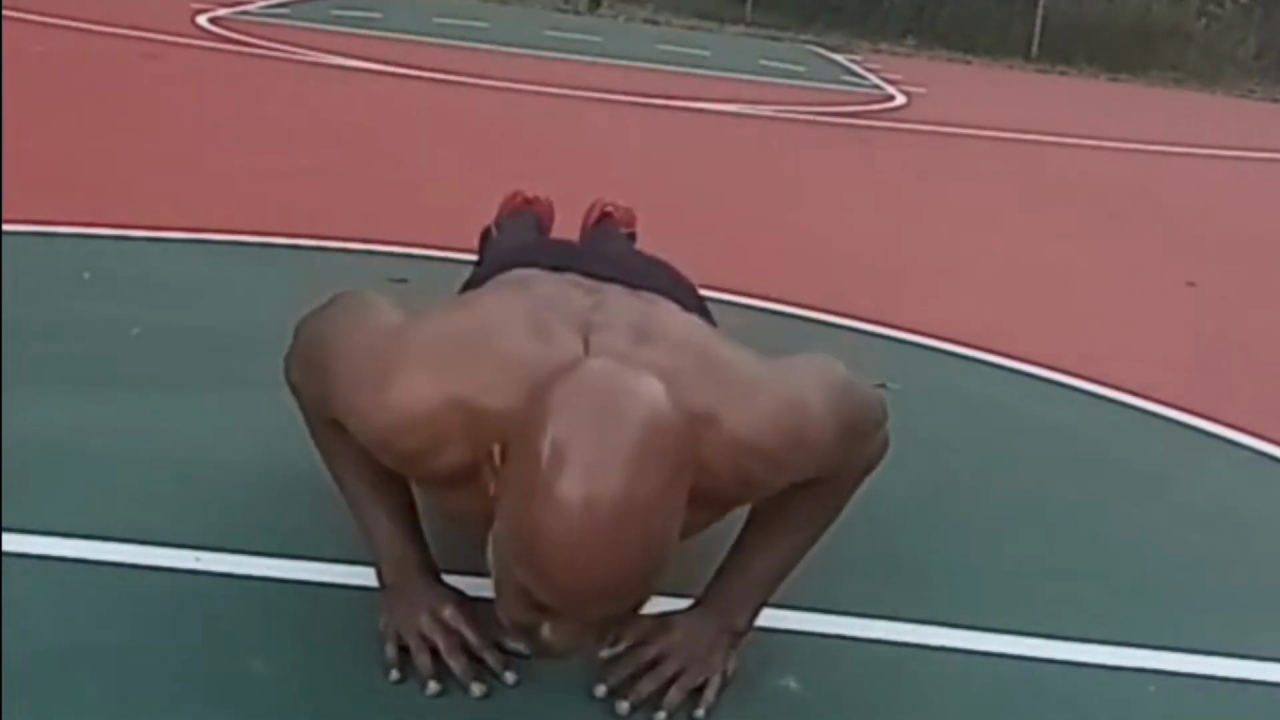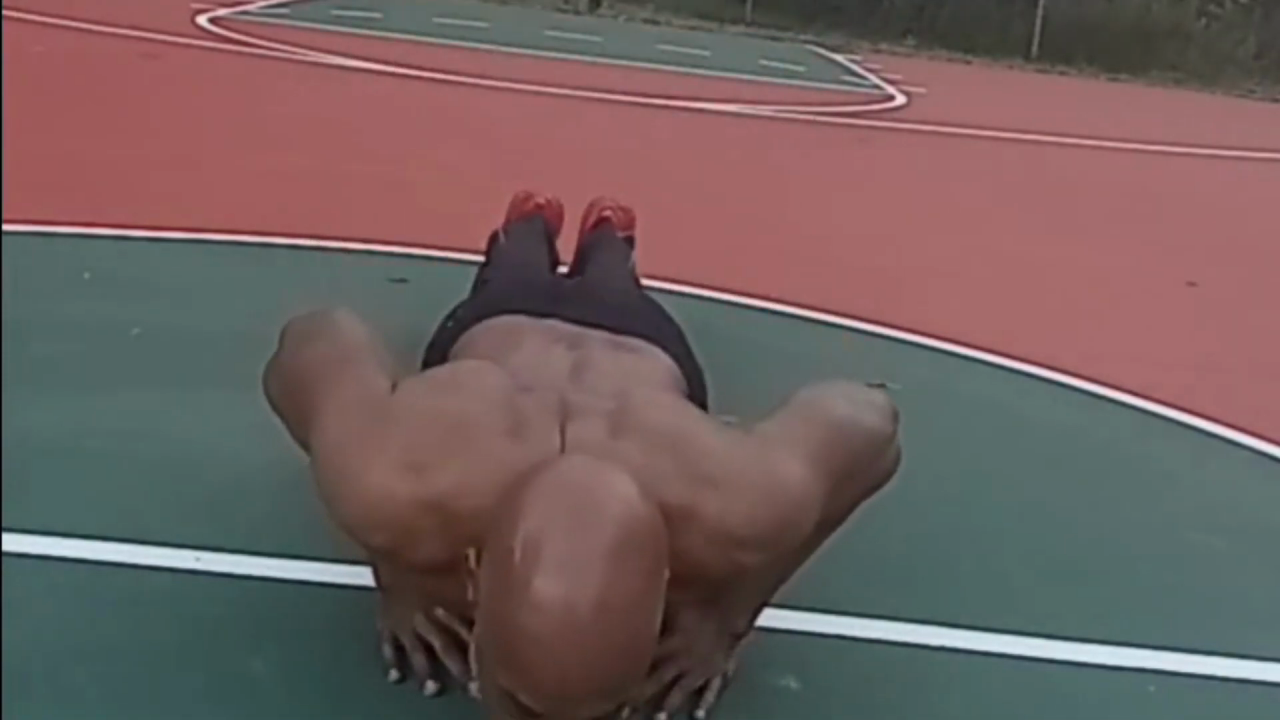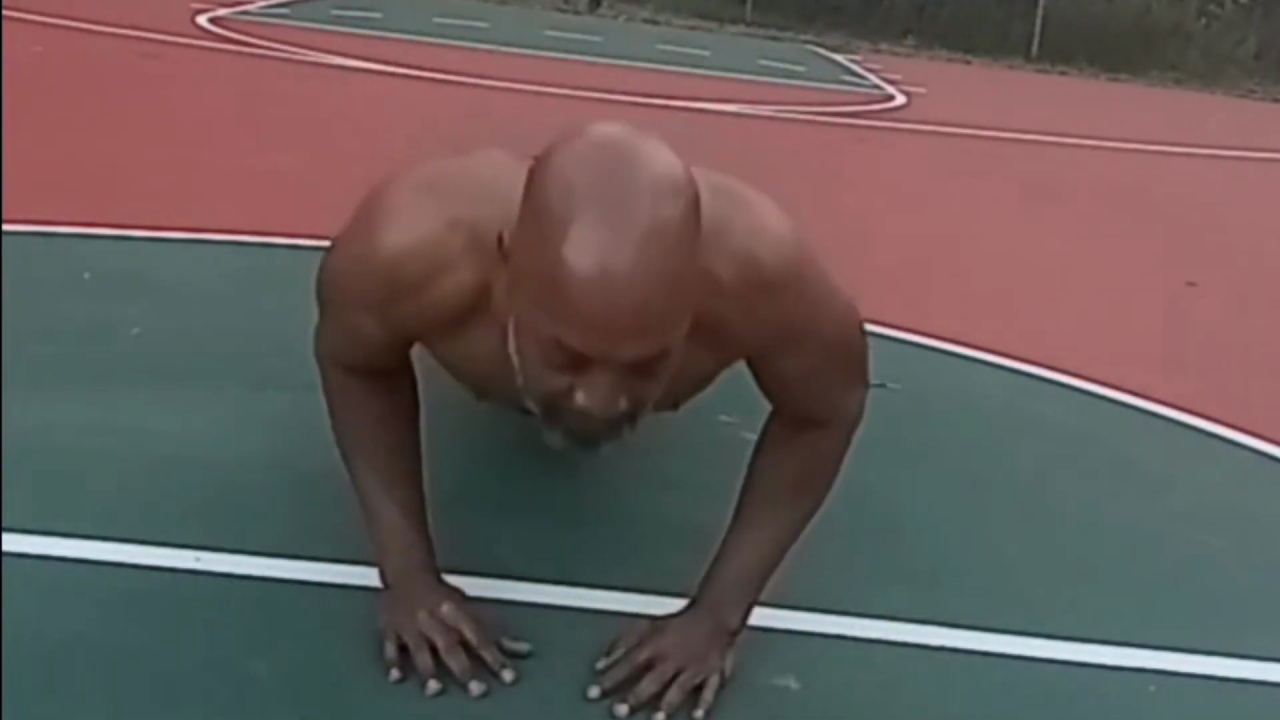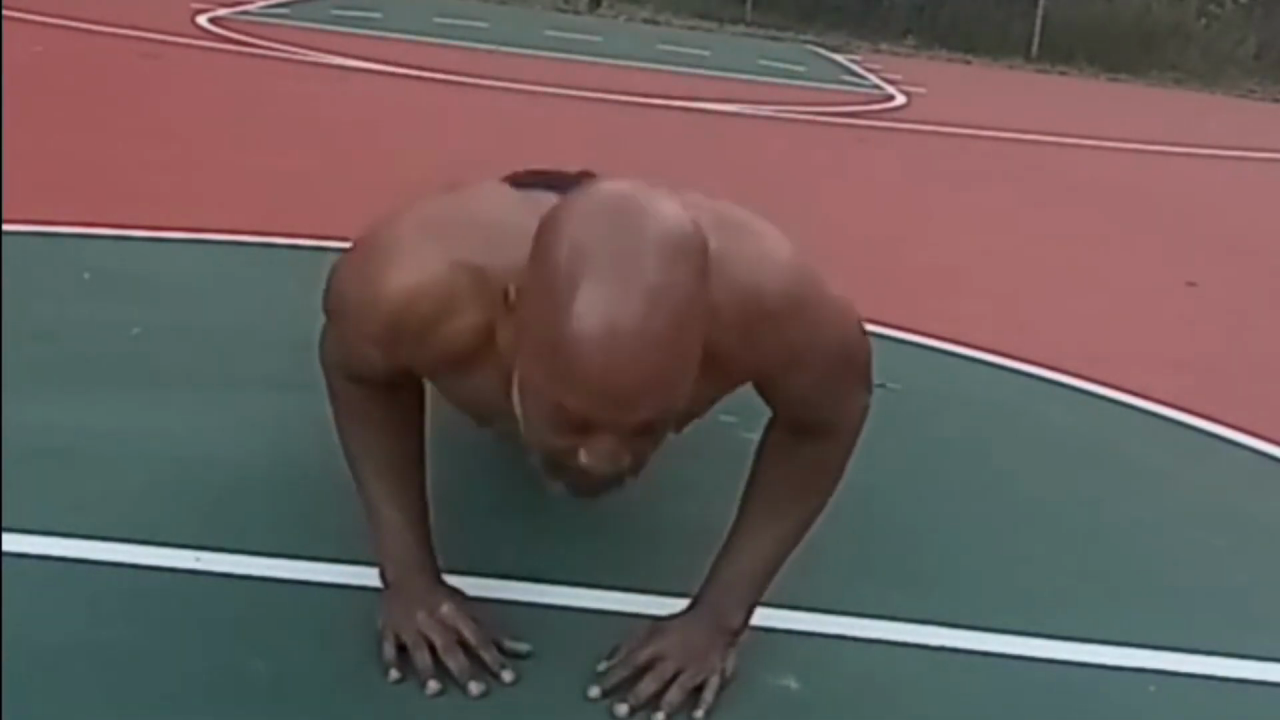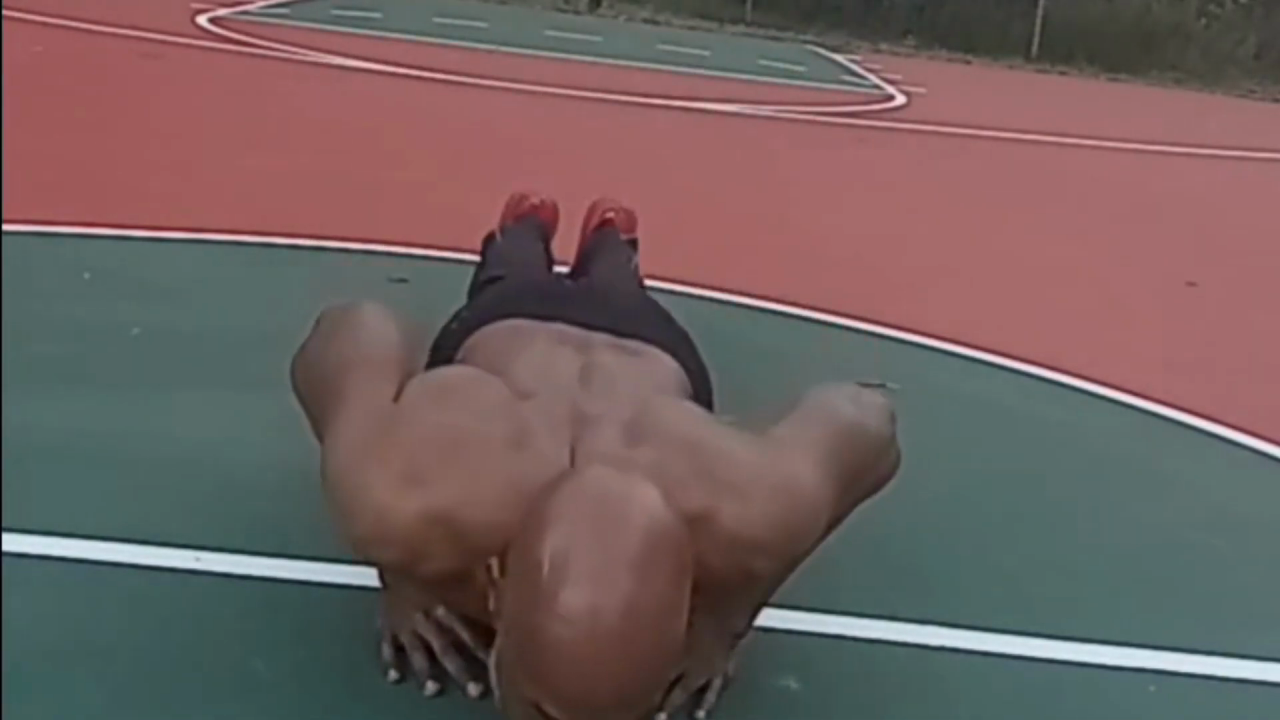
dt=0.3s
person 1, frame 1
left shoulder: (747, 434)
right shoulder: (413, 409)
left elbow: (864, 435)
right elbow: (310, 370)
left wrist: (723, 619)
right wrist: (403, 579)
left hip: (653, 300)
left ankle: (613, 232)
right ankle: (524, 225)
person 1, frame 2
left shoulder: (724, 509)
right shoulder: (402, 492)
left elbow: (875, 426)
right elbow: (304, 356)
left wrist: (723, 620)
right wrist: (400, 580)
left hip: (645, 354)
right hip: (492, 336)
left ankle: (607, 234)
right ankle: (529, 226)
person 1, frame 3
left shoulder: (762, 268)
right shoulder: (410, 246)
left elbow: (822, 415)
right elbow: (352, 365)
left wrist: (720, 614)
right wrist: (406, 577)
person 1, frame 4
left shoulder: (767, 290)
right shoulder: (417, 283)
left elbow: (828, 421)
right elbow: (357, 373)
left wrist: (719, 616)
right wrist: (407, 576)
person 1, frame 5
left shoulder: (747, 516)
right shoulder: (406, 505)
left elbow: (872, 429)
right elbow: (348, 334)
left wrist: (724, 625)
right wrist: (401, 584)
left hip: (652, 350)
left ankle: (610, 235)
right ankle: (524, 227)
